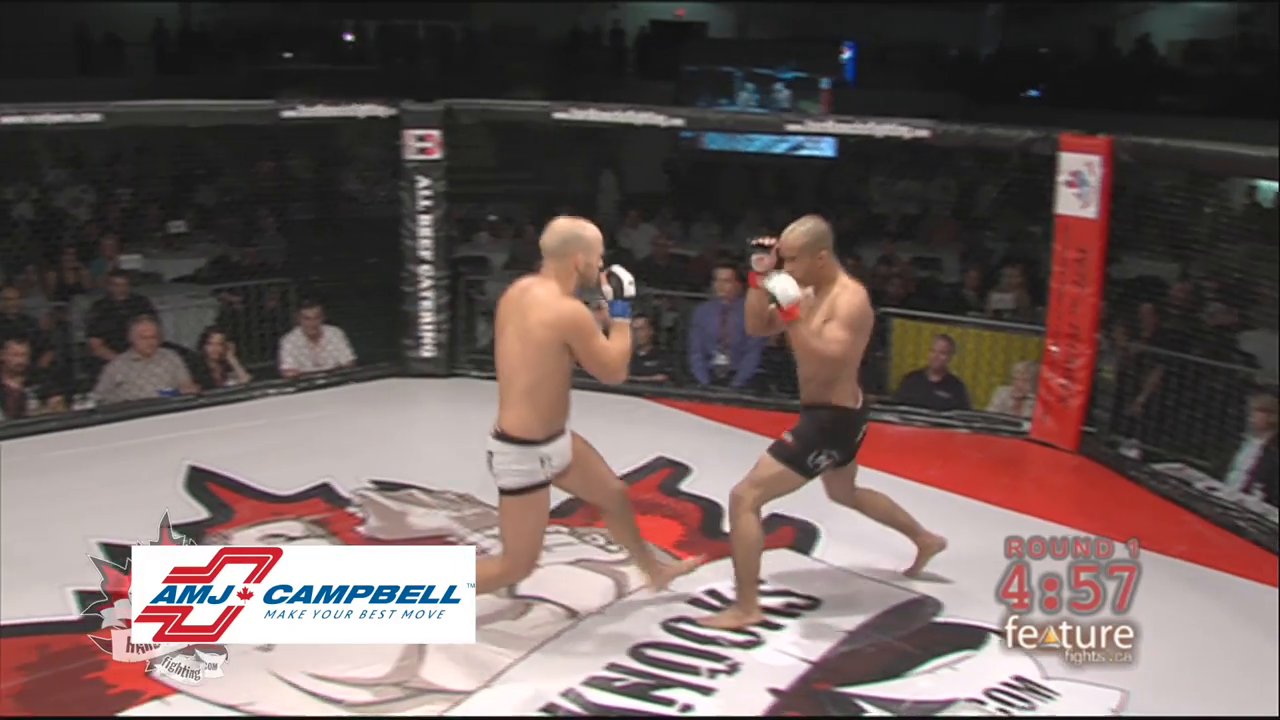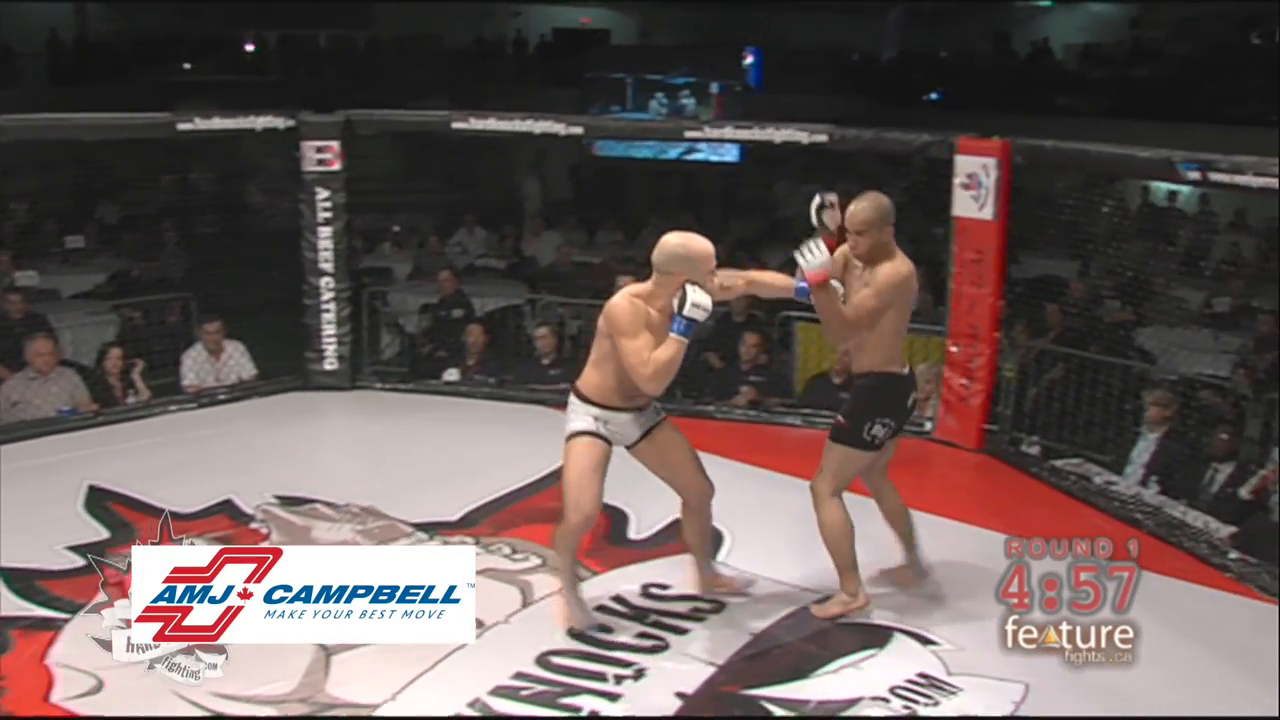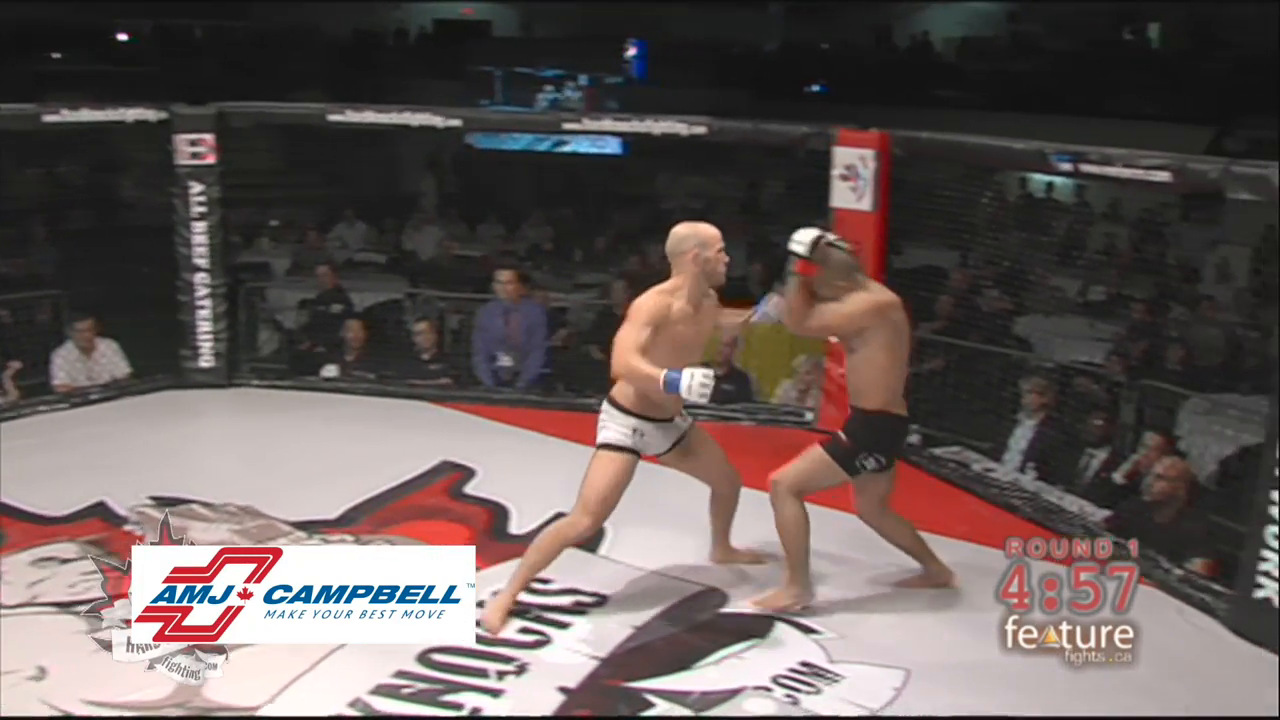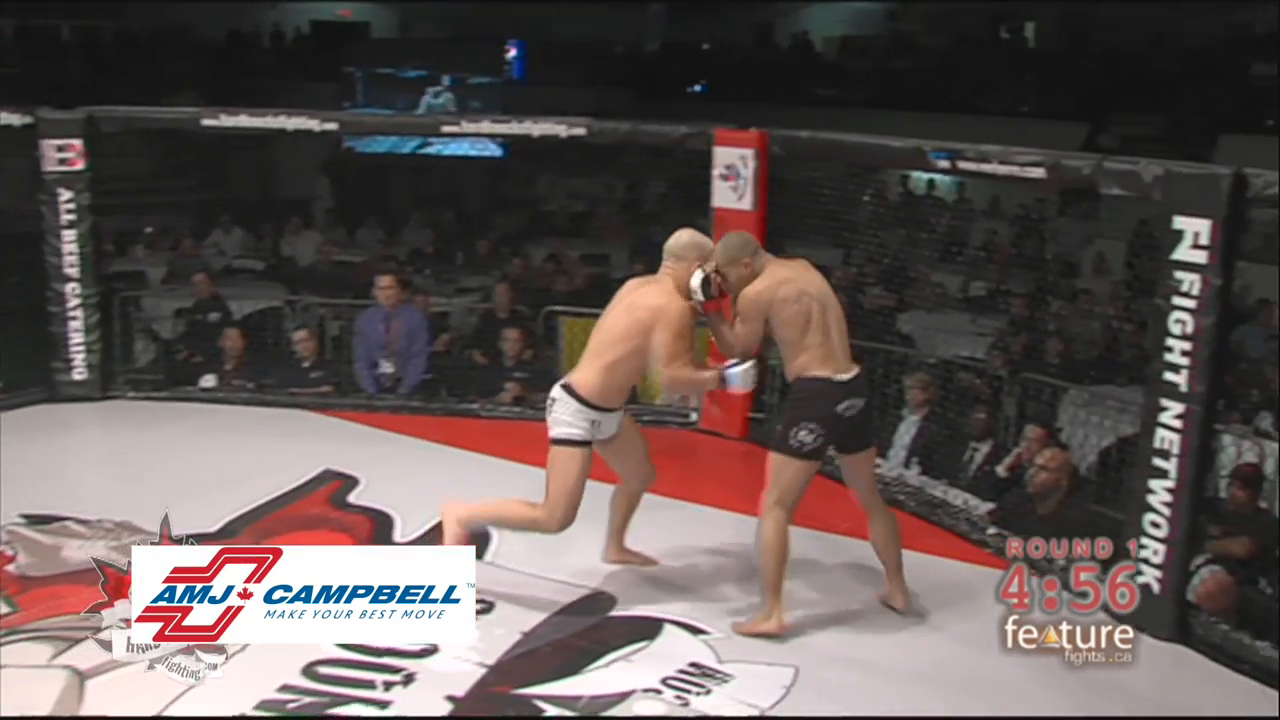
dt=1s
person 1, frame 1
left shoulder: (849, 300)
right shoulder: (810, 290)
left elbow: (822, 363)
right elbow: (757, 328)
left wrist: (790, 312)
right wrist: (761, 276)
left hip: (830, 421)
right hip: (837, 413)
left knee: (743, 500)
right knee: (842, 492)
left ankle: (746, 606)
right ankle: (925, 540)
person 1, frame 2
left shoulder: (896, 272)
right shoulder: (855, 254)
left elbow: (843, 327)
right elbow: (803, 278)
left wrist: (820, 283)
right wrist: (823, 228)
left hip: (879, 390)
right hip: (887, 386)
left knee: (824, 489)
right knee: (874, 479)
left ankle: (851, 593)
right ankle: (912, 561)
person 1, frame 3
left shoulder: (875, 303)
right shoulder: (859, 292)
left elbow: (799, 325)
right elbow: (804, 315)
left wrist: (800, 265)
right wrist: (819, 262)
left hip: (874, 426)
right hip: (880, 422)
left knee: (783, 484)
right knee: (873, 510)
left ankle: (796, 586)
right ankle: (935, 570)
person 1, frame 4
left shoulder: (758, 292)
right shoulder: (803, 268)
left elbow: (737, 350)
left wrist: (709, 304)
right wrist: (728, 294)
left hip: (813, 395)
right hip: (853, 388)
left knee: (775, 507)
right knee: (870, 499)
left ankle: (769, 614)
right ankle: (897, 590)
person 2, frame 1
left shoulder: (518, 291)
right shoulder: (568, 313)
right elbow: (613, 373)
right wrist: (620, 307)
left hip: (552, 440)
right hip: (523, 454)
left knee: (614, 496)
right knee: (516, 568)
left ankle: (652, 568)
person 2, frame 2
left shoulder: (688, 293)
right shoulder: (625, 308)
left elbow: (747, 280)
right elbow: (653, 381)
left wrist: (806, 286)
right wrist: (684, 325)
left hip: (641, 413)
right hip: (593, 414)
left knee: (699, 492)
right knee: (582, 514)
left ankle: (708, 576)
right ankle: (569, 588)
person 2, frame 3
left shoulder: (705, 300)
right shoulder: (657, 304)
right elbow: (622, 364)
right wrist: (672, 381)
left hip: (671, 423)
right hip: (628, 423)
left knee: (728, 480)
right knee: (584, 521)
left ankle: (722, 549)
right ankle: (505, 596)
person 2, frame 4
left shoulder: (640, 285)
right shoulder: (670, 306)
right elbow: (668, 376)
right wrist: (723, 377)
left hip: (607, 409)
right hip: (576, 411)
left knee: (641, 476)
right knee: (556, 518)
left ankle: (615, 547)
right ankle: (462, 516)
